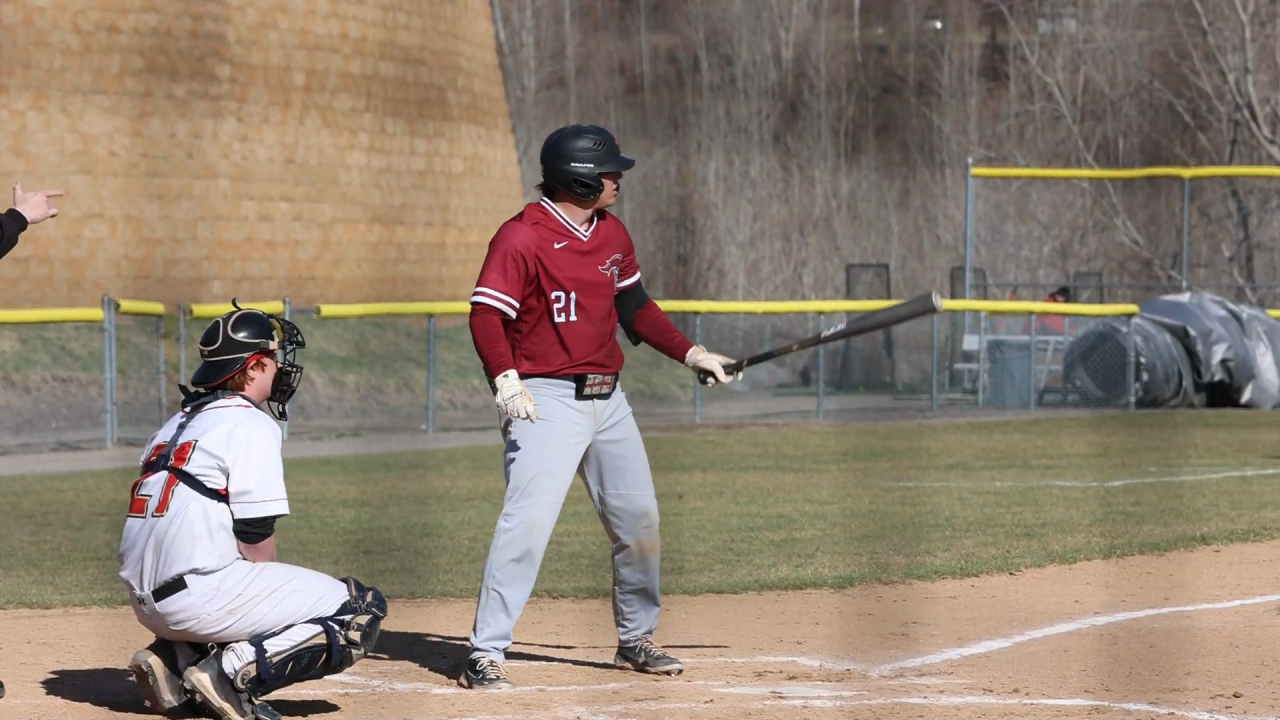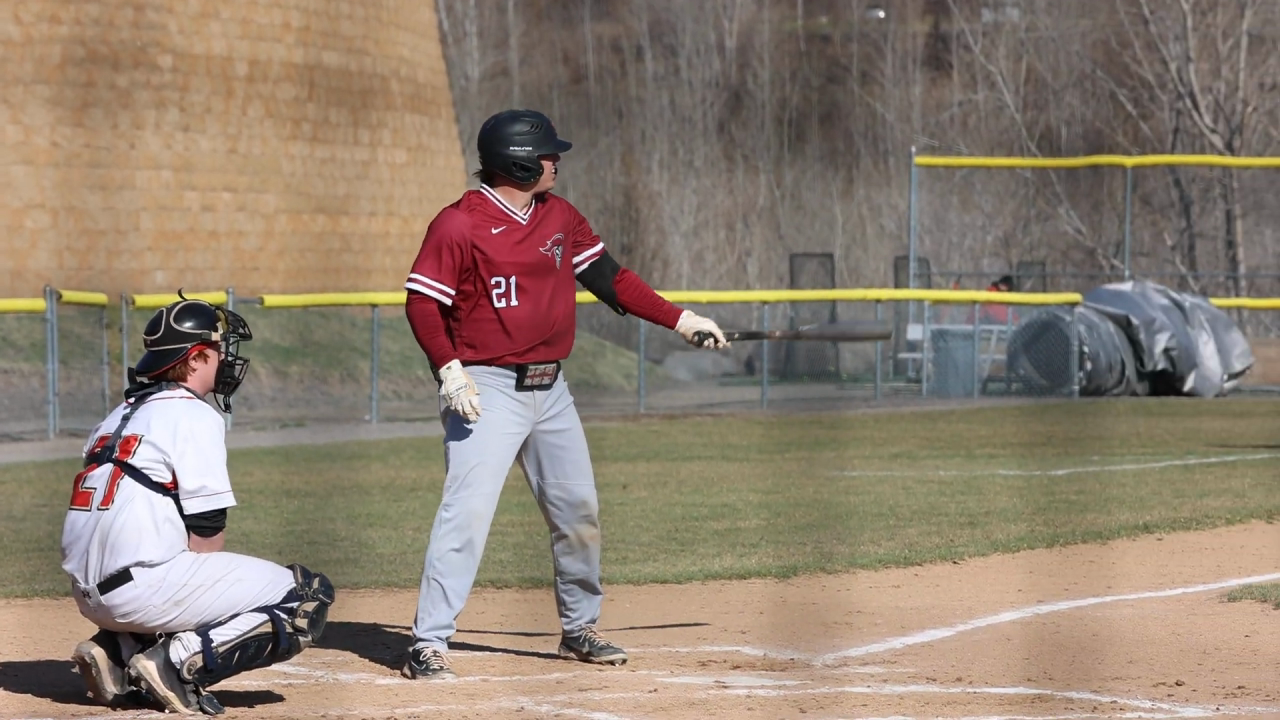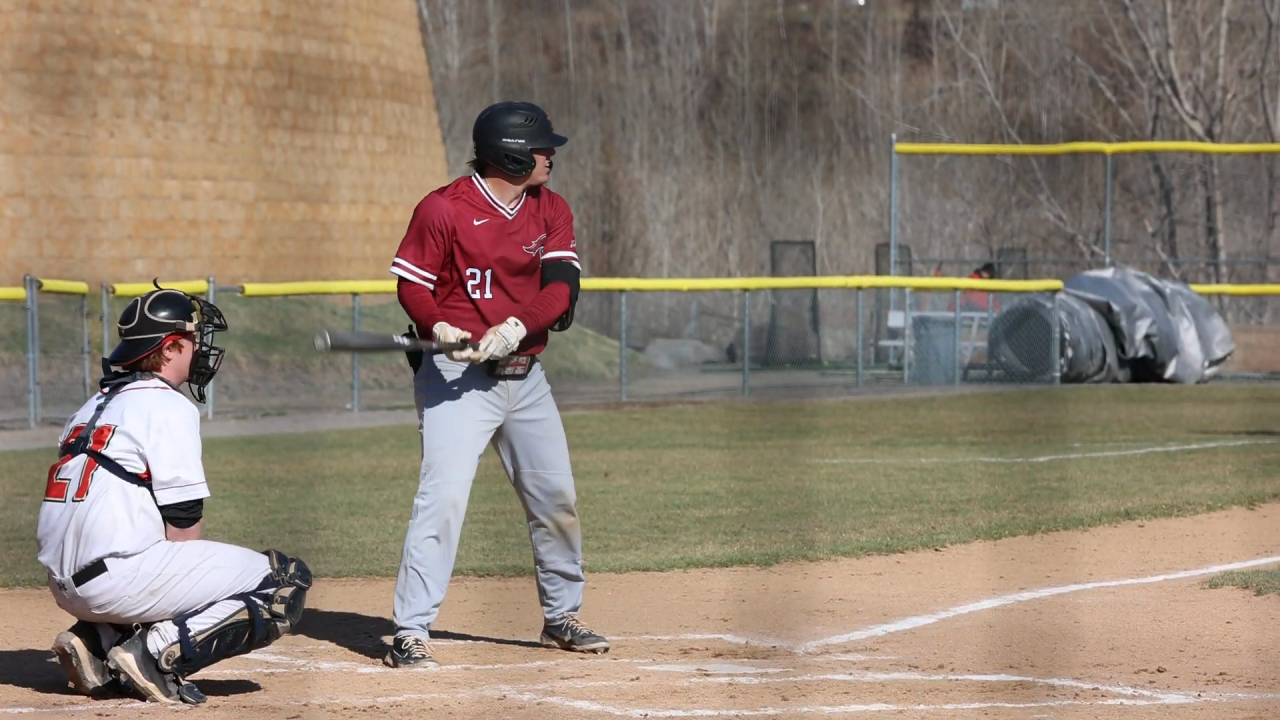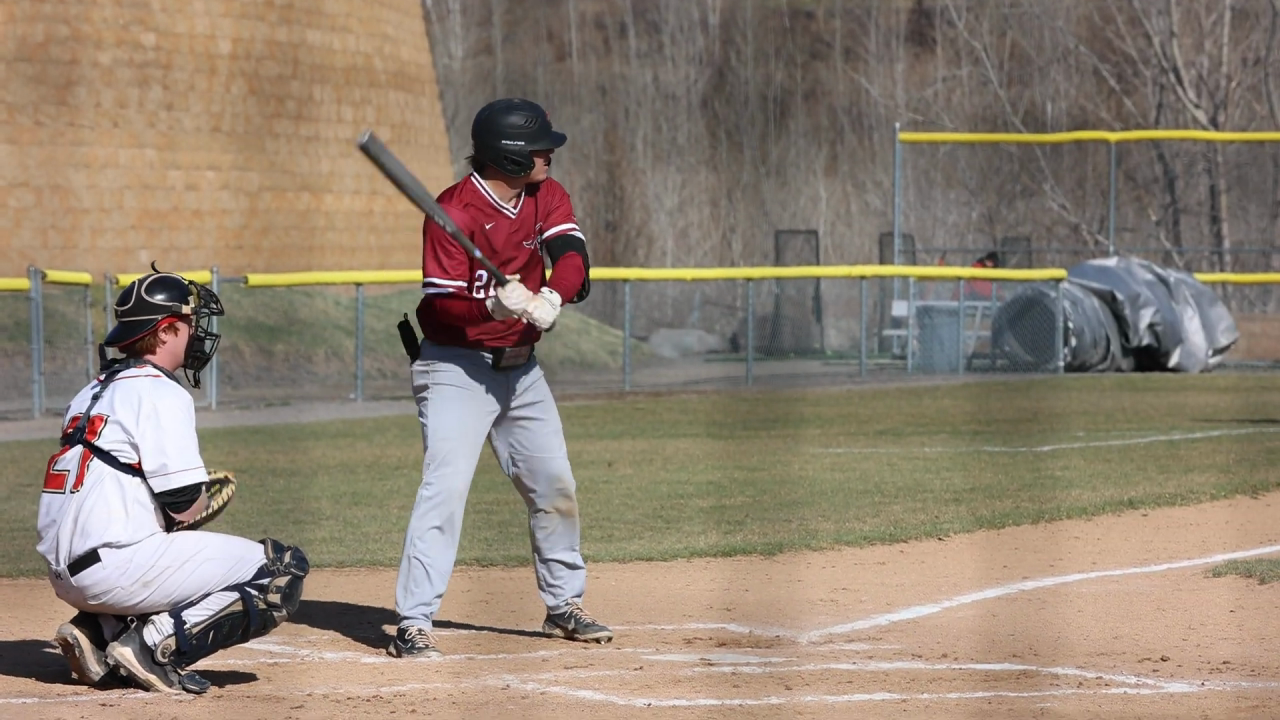
dt=0.5s
person 1, frame 1
left shoulder: (612, 232)
right shoulder: (522, 236)
left elbow: (634, 306)
right elbow: (485, 315)
left wrist: (691, 352)
right wrist: (506, 378)
left hip: (608, 398)
right hip: (545, 402)
left knee: (639, 520)
right knee: (526, 523)
left ankle: (634, 638)
right ankle: (484, 652)
person 1, frame 2
left shoulder: (559, 214)
right shoulder: (459, 223)
left elbow: (609, 277)
right elbow: (421, 304)
left wrist: (679, 318)
right wrist: (450, 370)
left hip: (550, 389)
right hip: (486, 389)
left knee: (578, 510)
right knee: (466, 512)
left ankle: (578, 628)
right ankle: (428, 642)
person 1, frame 3
left shoulder: (552, 210)
right shoulder: (443, 208)
left elbow: (562, 289)
right elbow: (410, 285)
left wrist: (515, 326)
right wrist: (440, 329)
left hip: (526, 376)
right hip: (456, 377)
left knee: (556, 498)
right knee: (443, 499)
left ankle: (562, 617)
right ankle: (410, 632)
person 1, frame 4
left shoulder: (549, 197)
right shoulder: (453, 212)
left elbow: (573, 260)
right elbow: (443, 304)
left wrist: (550, 297)
right wrist: (496, 302)
left hip: (520, 366)
right hip: (456, 367)
left knee: (554, 485)
right knee: (445, 489)
left ankle: (564, 605)
right ankle: (413, 622)
person 2, frame 1
left shoulder: (179, 422)
right shoulder: (250, 423)
left elbow: (187, 524)
right elbow: (255, 538)
right wrist: (262, 597)
left hip: (147, 600)
right hip: (196, 592)
right knee: (362, 611)
left ankle: (173, 660)
right ankle: (231, 671)
person 2, frame 2
left shoulder: (120, 414)
right shoulder: (194, 415)
right elbow: (206, 530)
right wrist: (205, 592)
left hip: (89, 593)
right hip: (140, 585)
right knee: (309, 597)
left ankle: (117, 650)
right ankle: (177, 662)
person 2, frame 3
left shoulder: (97, 403)
right shoulder: (168, 405)
right elbow: (183, 522)
right wrist: (192, 574)
left hip: (65, 584)
right hip: (116, 576)
right knee: (287, 581)
left ankle: (97, 643)
right ankle: (155, 654)
person 2, frame 4
left shoulder: (94, 390)
right shoulder: (161, 393)
right elbow: (183, 505)
right wrist: (207, 503)
left hip: (66, 573)
right hip: (111, 567)
right knee: (284, 571)
left ankle: (98, 634)
right ankle: (153, 646)
